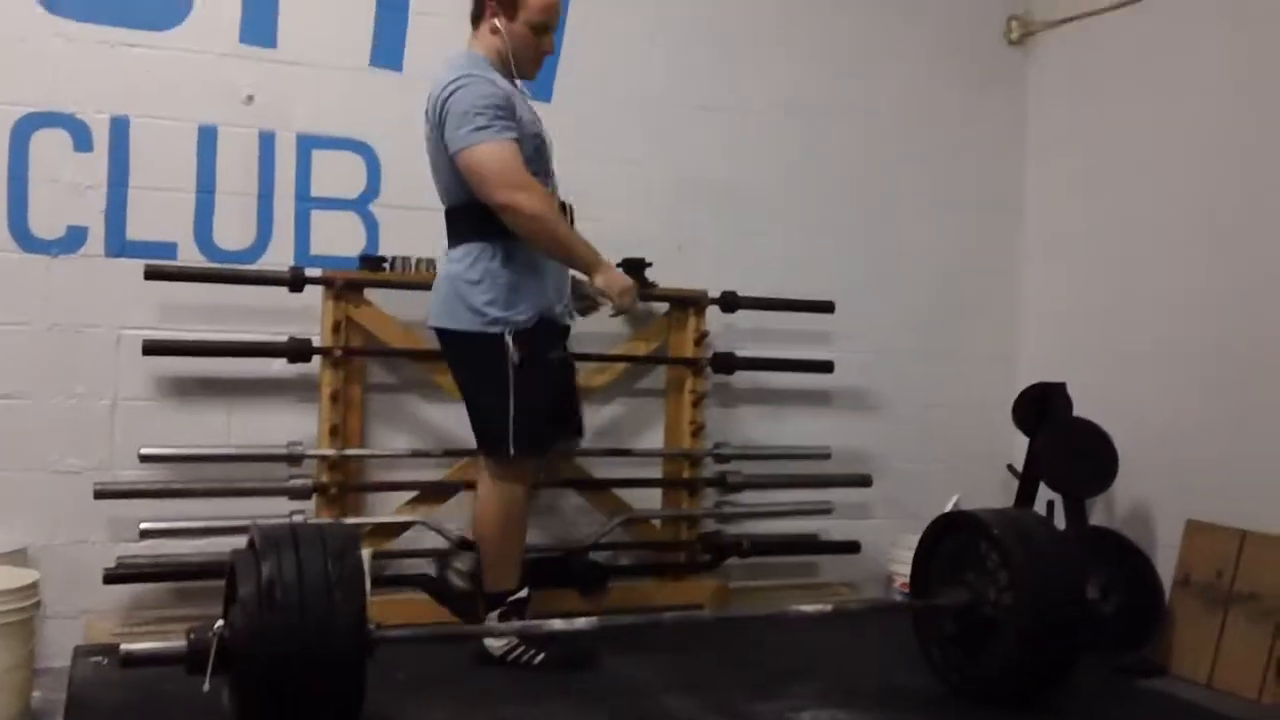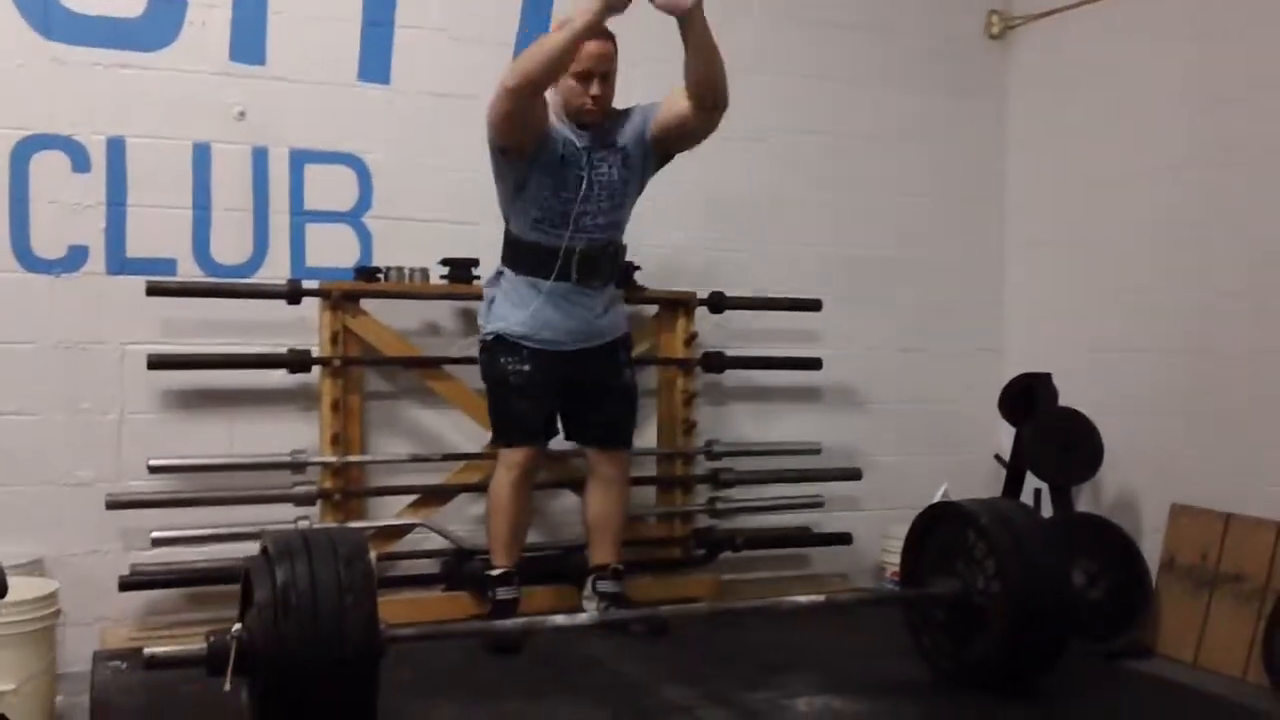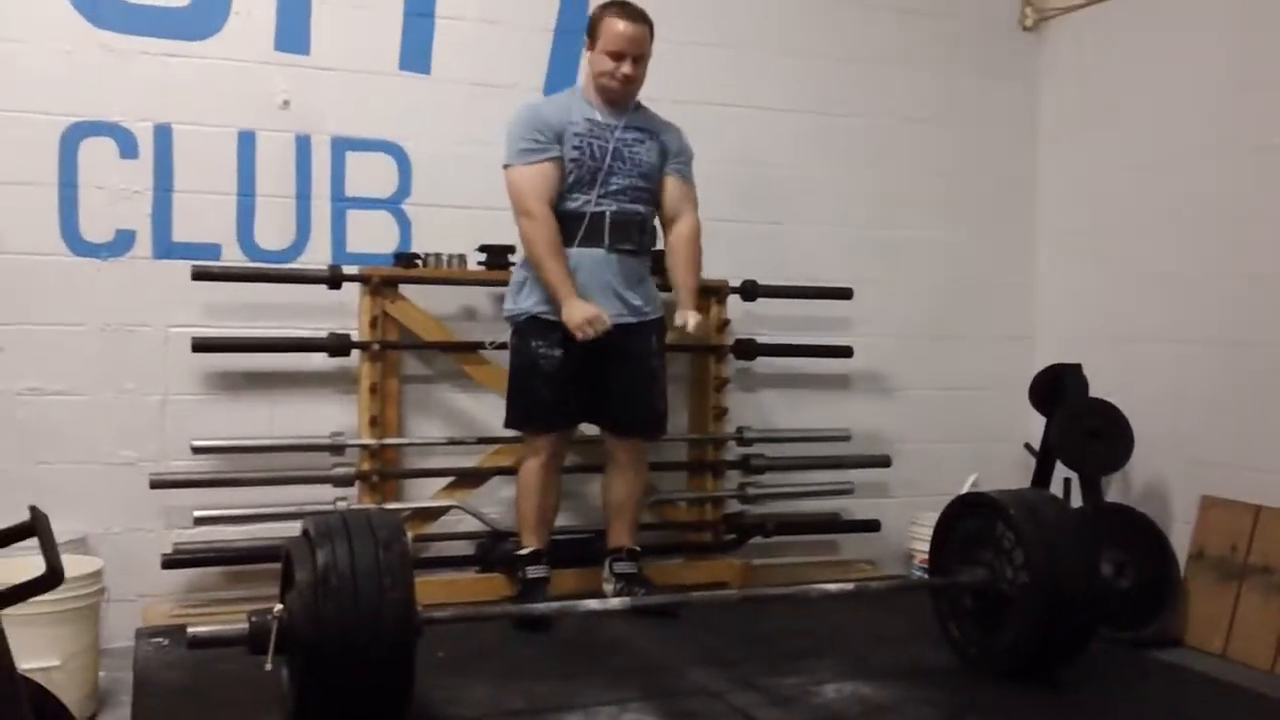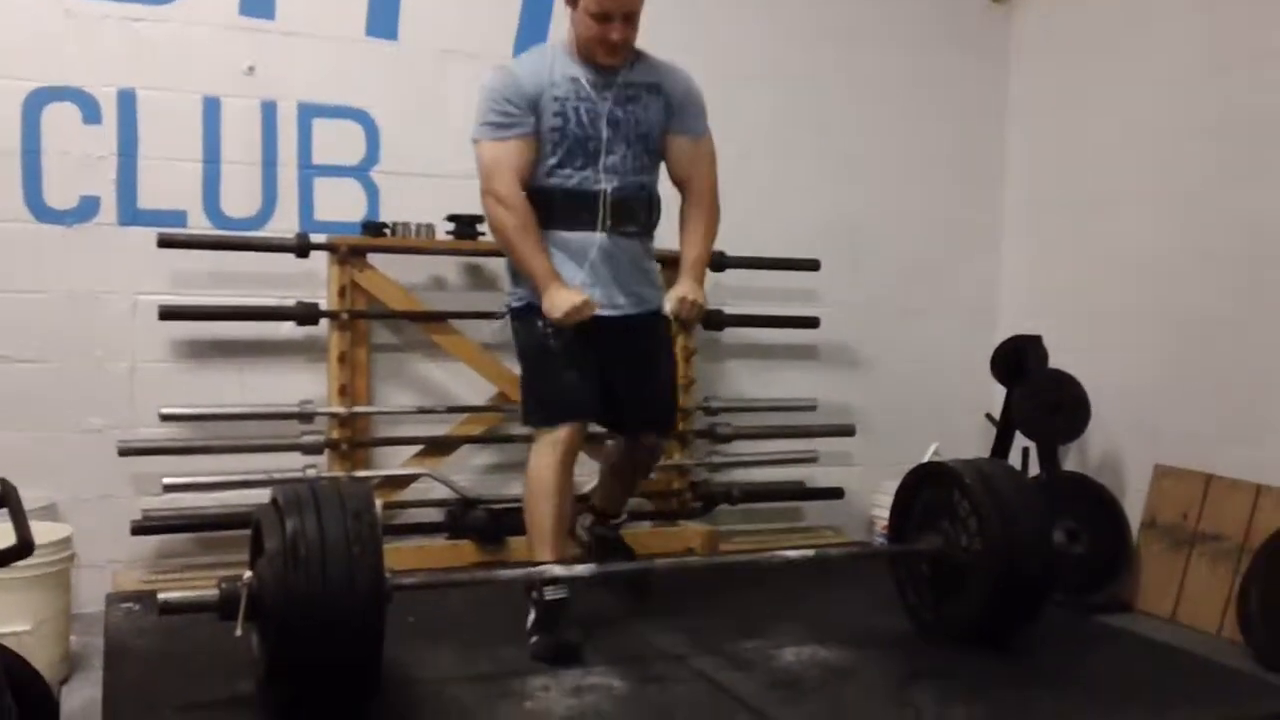
dt=1s
person 1, frame 1
left shoulder: (491, 90)
right shoulder: (476, 88)
right elbow: (513, 196)
left wrist: (564, 274)
right wrist: (595, 266)
left hip: (514, 303)
right hip: (496, 307)
left knee: (520, 453)
right knee: (512, 461)
left ankle: (477, 570)
right ankle: (504, 619)
person 1, frame 2
left shoulder: (637, 132)
right shoulder: (526, 129)
left elbow: (707, 106)
right elbow: (517, 84)
left hip: (600, 330)
right hip: (522, 326)
left knee: (610, 458)
right knee: (519, 455)
left ankle: (605, 587)
right ankle: (502, 592)
person 1, frame 3
left shoulder: (665, 137)
right shoulder: (542, 118)
left elbow: (681, 221)
right elbow: (532, 213)
left wrist: (687, 304)
right wrist: (569, 301)
left hip: (635, 314)
right hip: (550, 313)
left knee: (629, 444)
right knee: (545, 443)
left ankle: (622, 567)
right ankle: (531, 574)
person 1, frame 4
left shoulder: (671, 87)
right shoulder: (521, 81)
left elbow: (699, 186)
right elbow: (501, 193)
left wrist: (690, 277)
right wrist: (552, 287)
left hip: (637, 295)
right hip: (551, 296)
left knee: (649, 432)
right knee: (561, 433)
left ankle: (599, 522)
right ankle: (548, 597)
